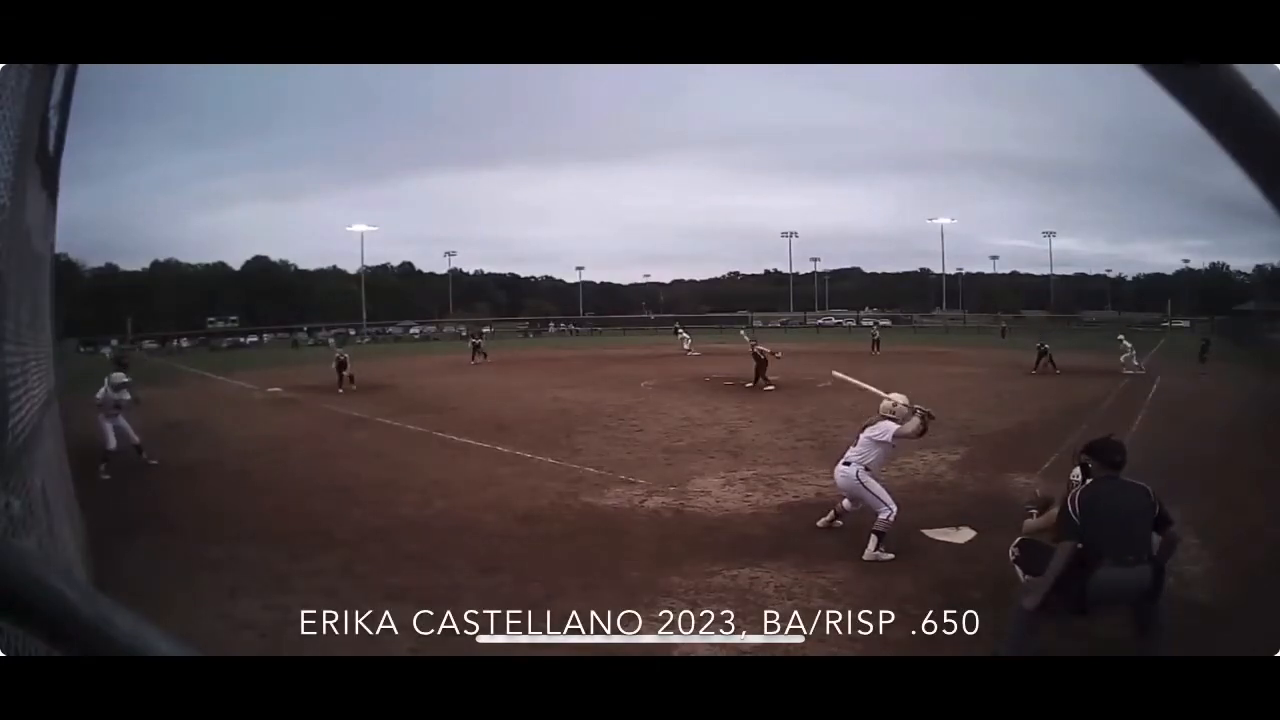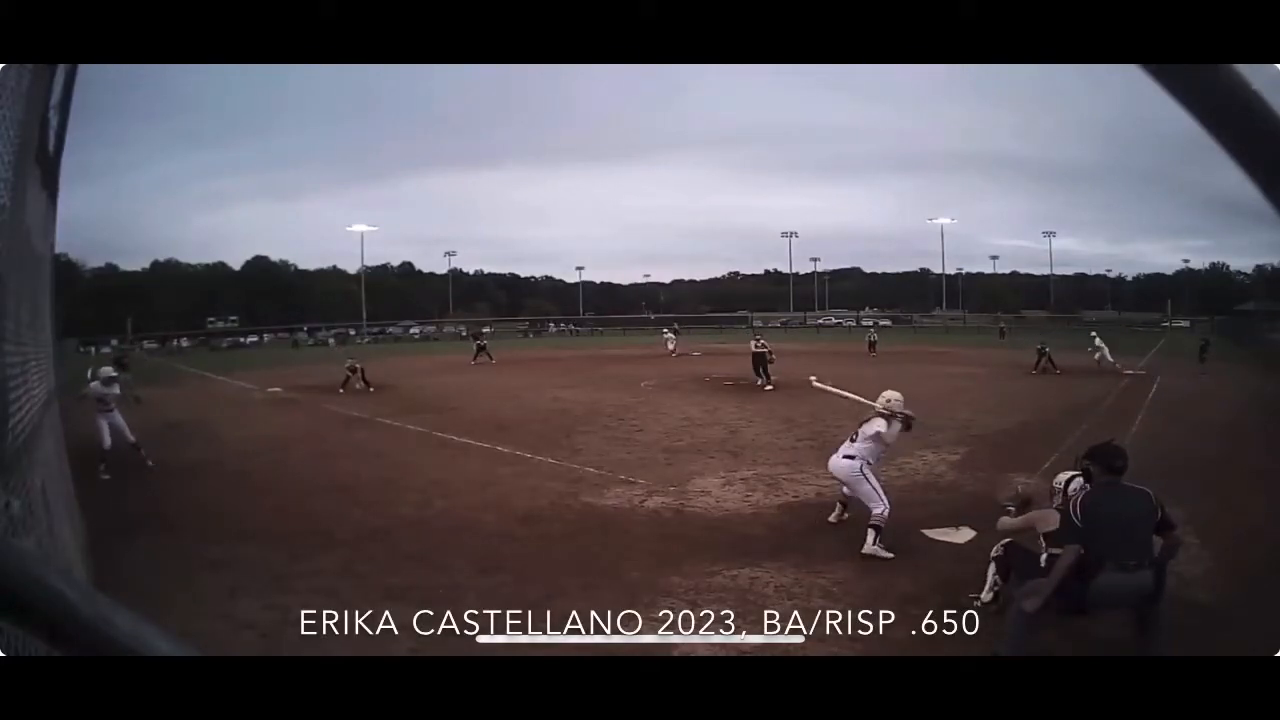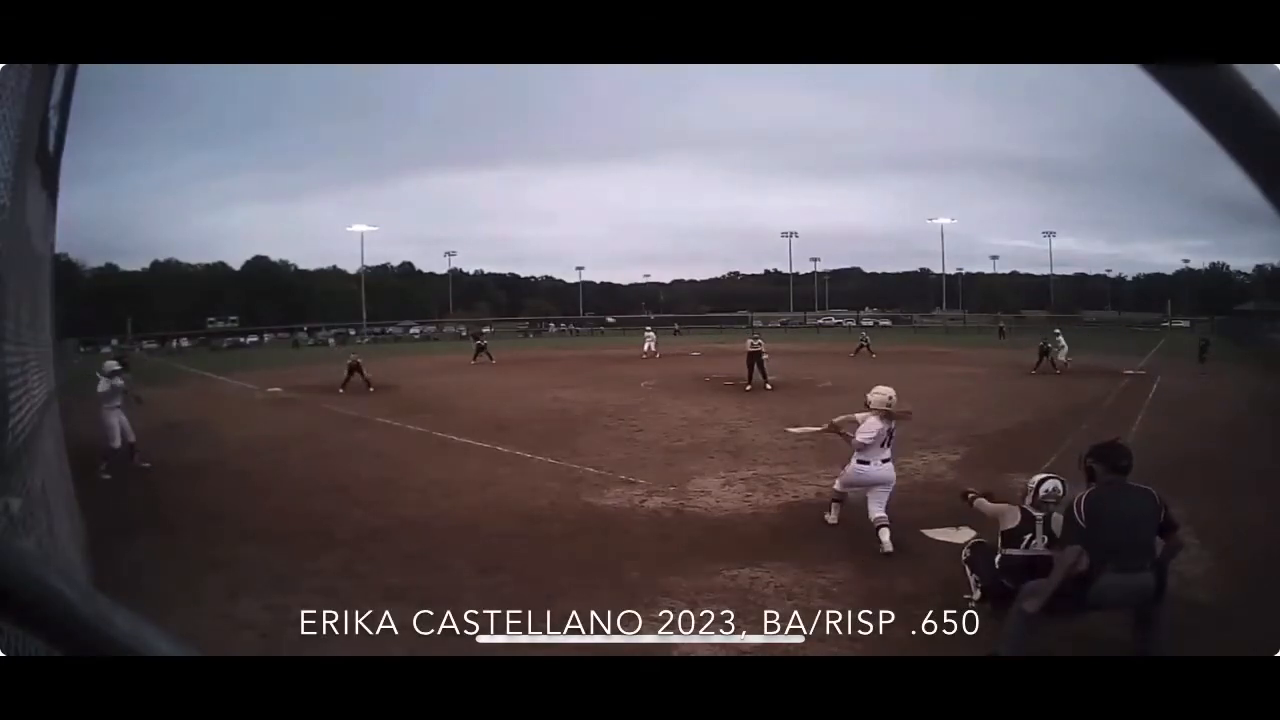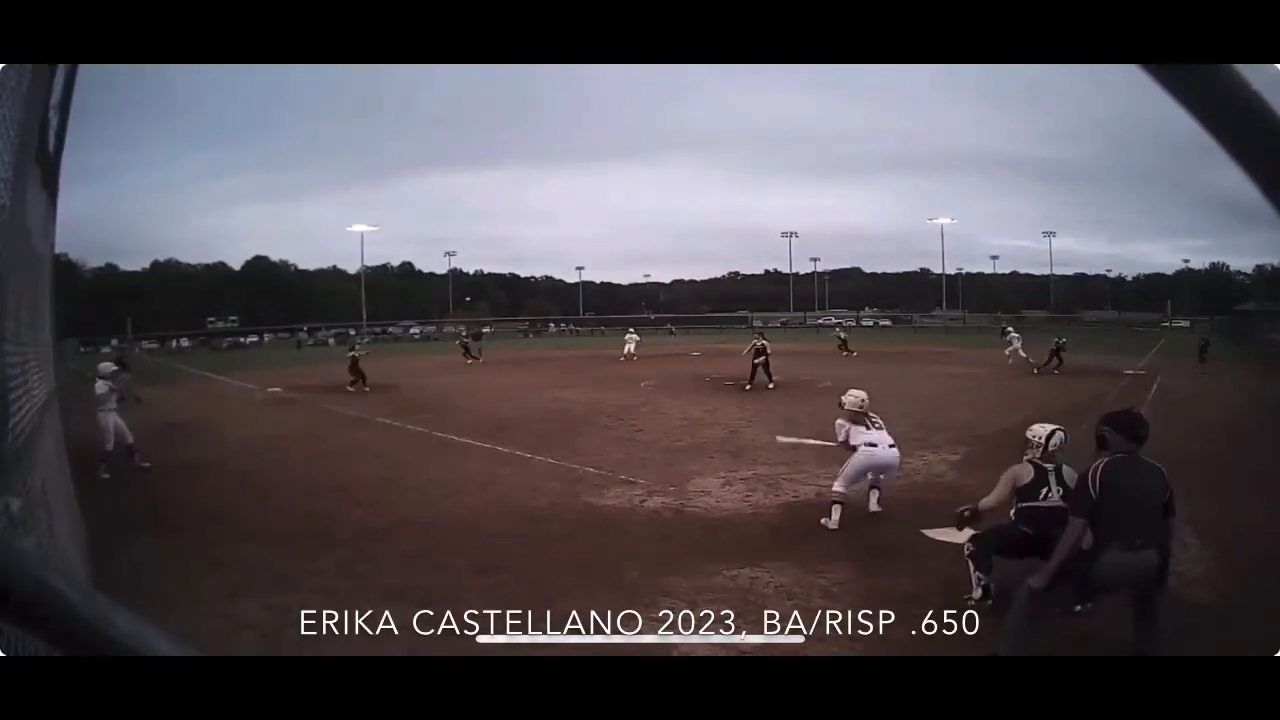
dt=0.4s
person 1, frame 1
left shoulder: (1079, 497)
right shoulder: (1145, 493)
left elbow: (1065, 551)
right elbow: (1171, 538)
left wrist: (1037, 593)
right wrist: (1156, 570)
left hip: (1099, 580)
right hip: (1143, 580)
left knee: (1031, 596)
left ankle: (1013, 651)
right ankle: (1151, 648)
person 1, frame 2
left shoulder: (1081, 502)
right shoulder: (1147, 497)
left elbow: (1070, 556)
right elbow: (1174, 540)
left wrist: (1039, 597)
left hip: (1101, 587)
right hip: (1145, 586)
left knee: (1028, 596)
left ankle: (1010, 651)
right ankle: (1150, 648)
person 1, frame 3
left shoulder: (1084, 502)
right shoulder: (1150, 497)
left elbow: (1071, 557)
right elbow: (1175, 542)
left wrist: (1040, 598)
left hip: (1102, 588)
right hip: (1147, 587)
left knee: (1029, 595)
left ankle: (1008, 652)
right ankle: (1150, 649)
person 1, frame 4
left shoulder: (1099, 472)
right shoulder: (1159, 474)
left elbow: (1076, 530)
right elbow: (1167, 526)
left wrist: (1045, 574)
left hip: (1108, 563)
right hip: (1151, 563)
left knee: (1033, 589)
right knee: (1148, 602)
left ankle: (1008, 651)
